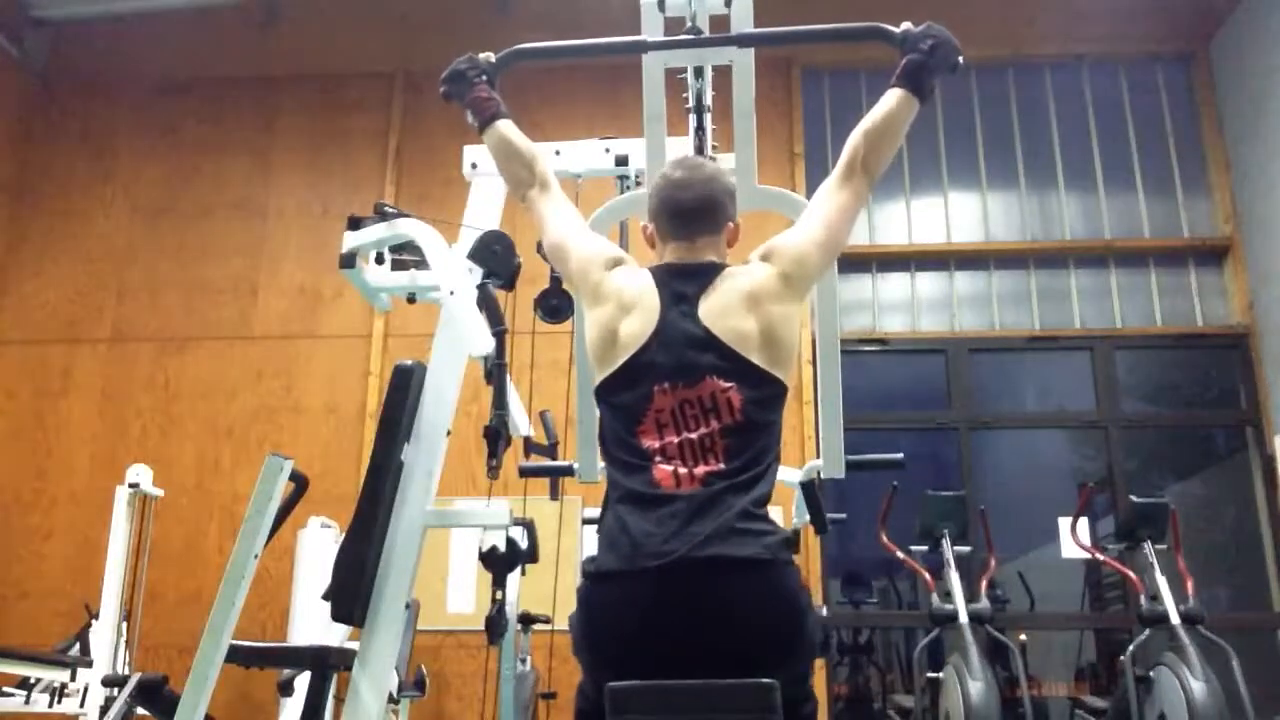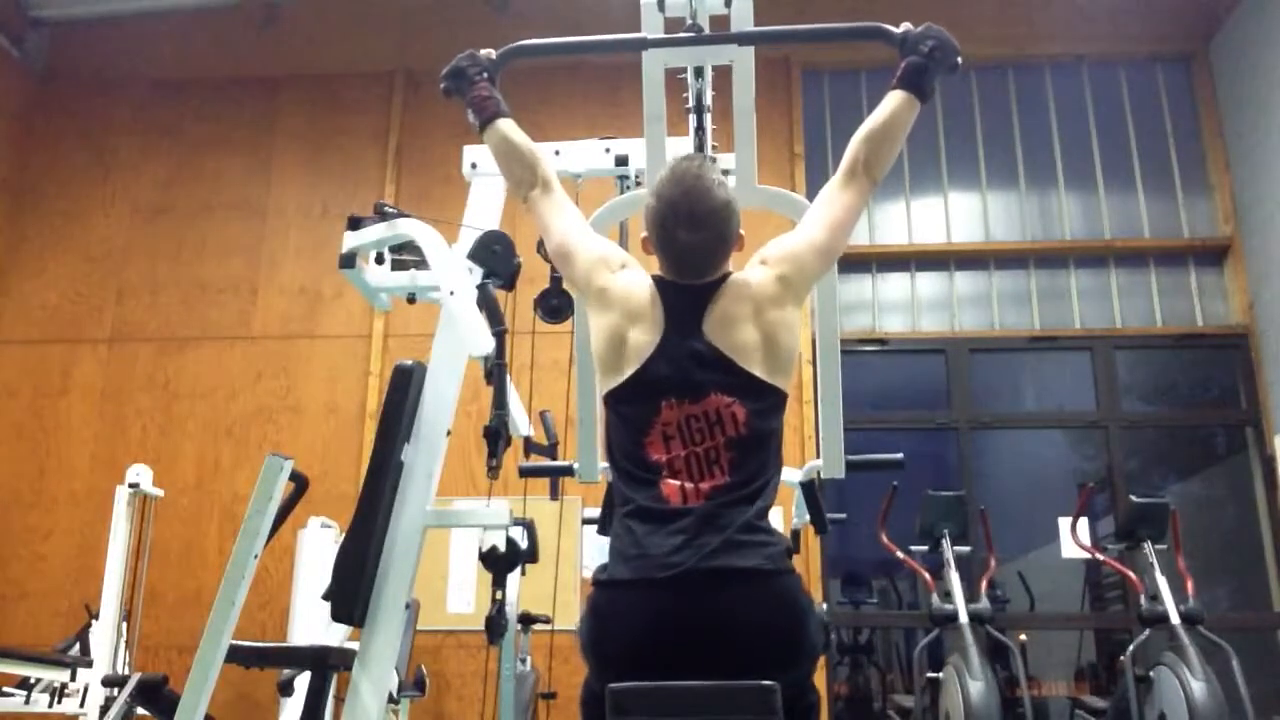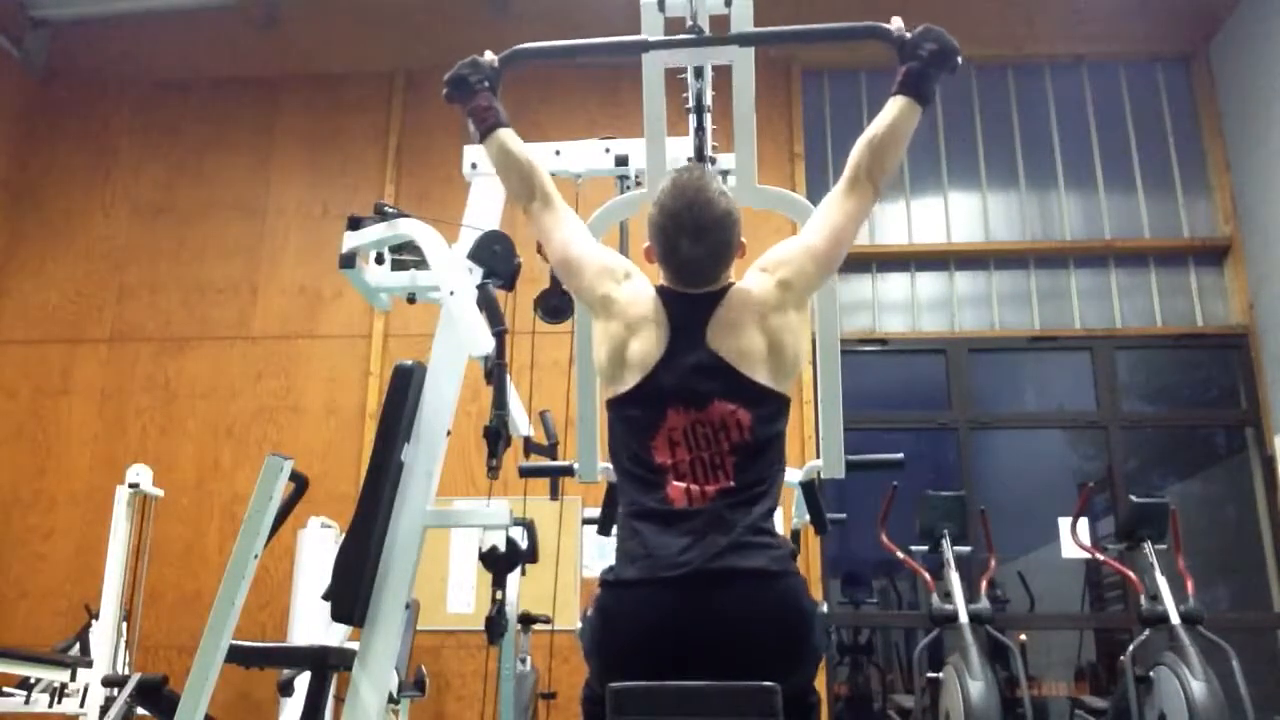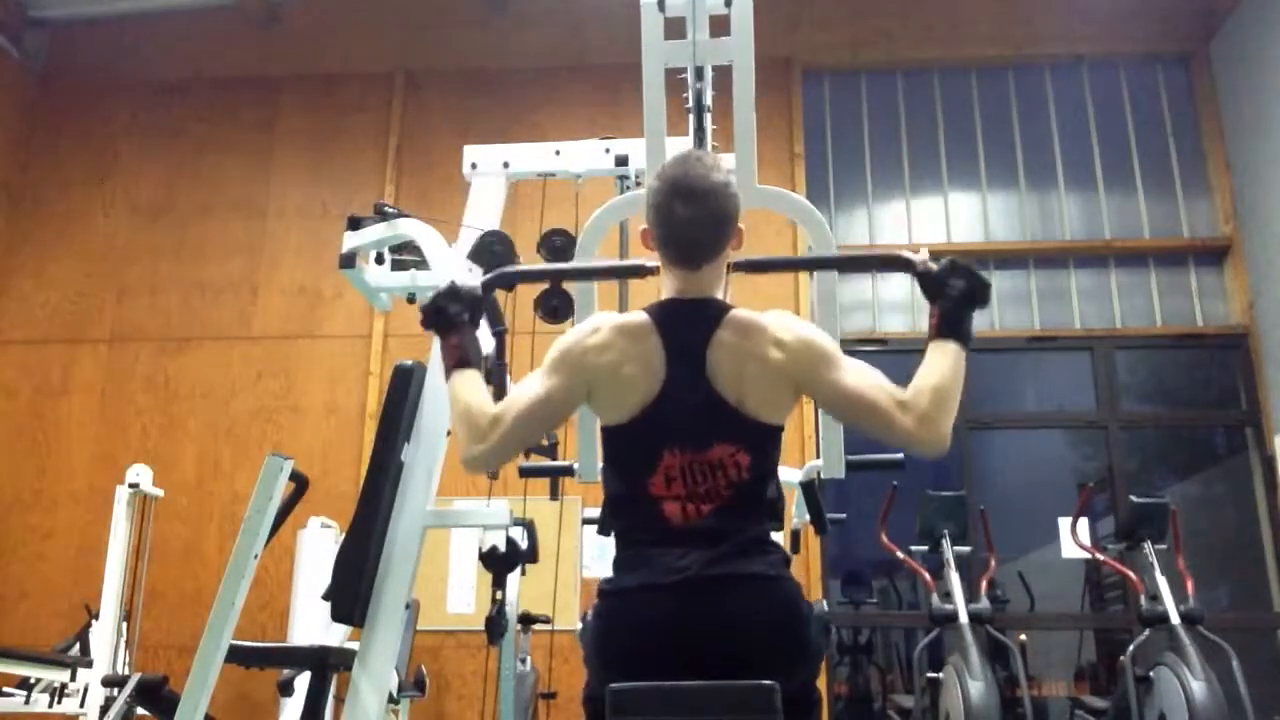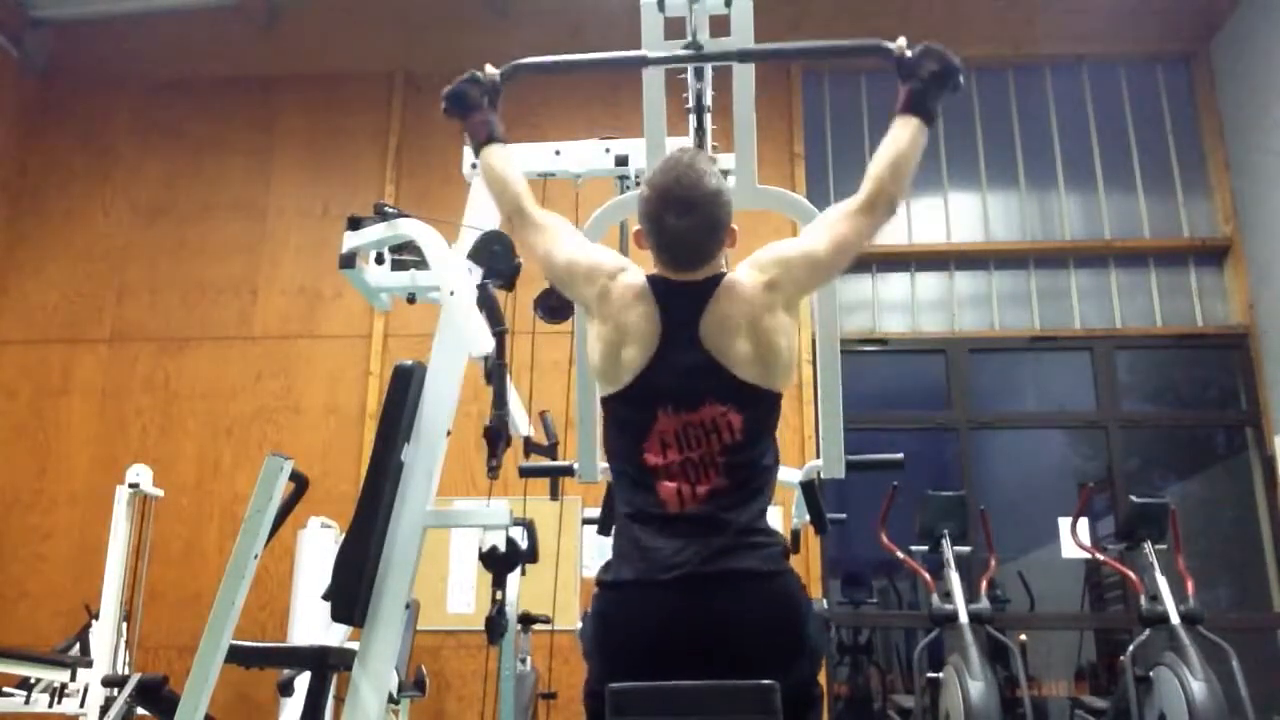
dt=1s
person 1, frame 1
left shoulder: (611, 292)
right shoulder: (769, 288)
left elbow: (536, 184)
right elbow: (855, 171)
left wrist: (484, 105)
right wrist: (912, 77)
left hip: (625, 596)
right hip: (753, 592)
person 1, frame 2
left shoulder: (617, 301)
right shoulder: (770, 296)
left elbow: (539, 186)
right elbow: (856, 174)
left wrist: (484, 101)
right wrist: (913, 77)
left hip: (632, 606)
right hip: (759, 604)
person 1, frame 3
left shoulder: (622, 309)
right shoulder: (771, 304)
left elbow: (540, 198)
right elbow: (860, 182)
left wrist: (485, 111)
right wrist: (914, 82)
left hip: (638, 607)
right hip: (762, 604)
person 1, frame 4
left shoulder: (599, 345)
right shoulder: (782, 344)
left elbow: (479, 447)
right elbow: (926, 430)
left wrist: (459, 347)
right wrist: (949, 325)
left hip: (638, 617)
right hip: (759, 614)
person 1, frame 5
left shoulder: (611, 300)
right shoulder: (766, 296)
left elbow: (524, 214)
right elbow: (874, 202)
left wrist: (482, 125)
right wrist: (916, 102)
left hip: (636, 604)
right hip: (757, 601)
